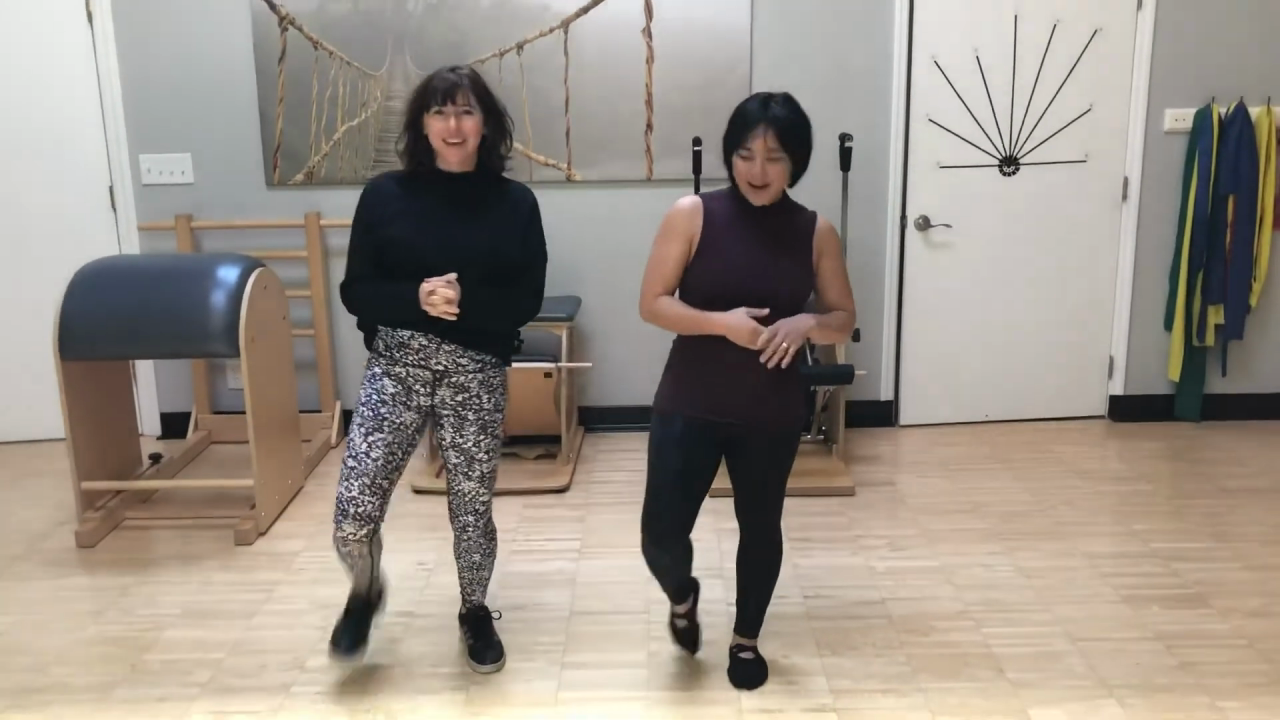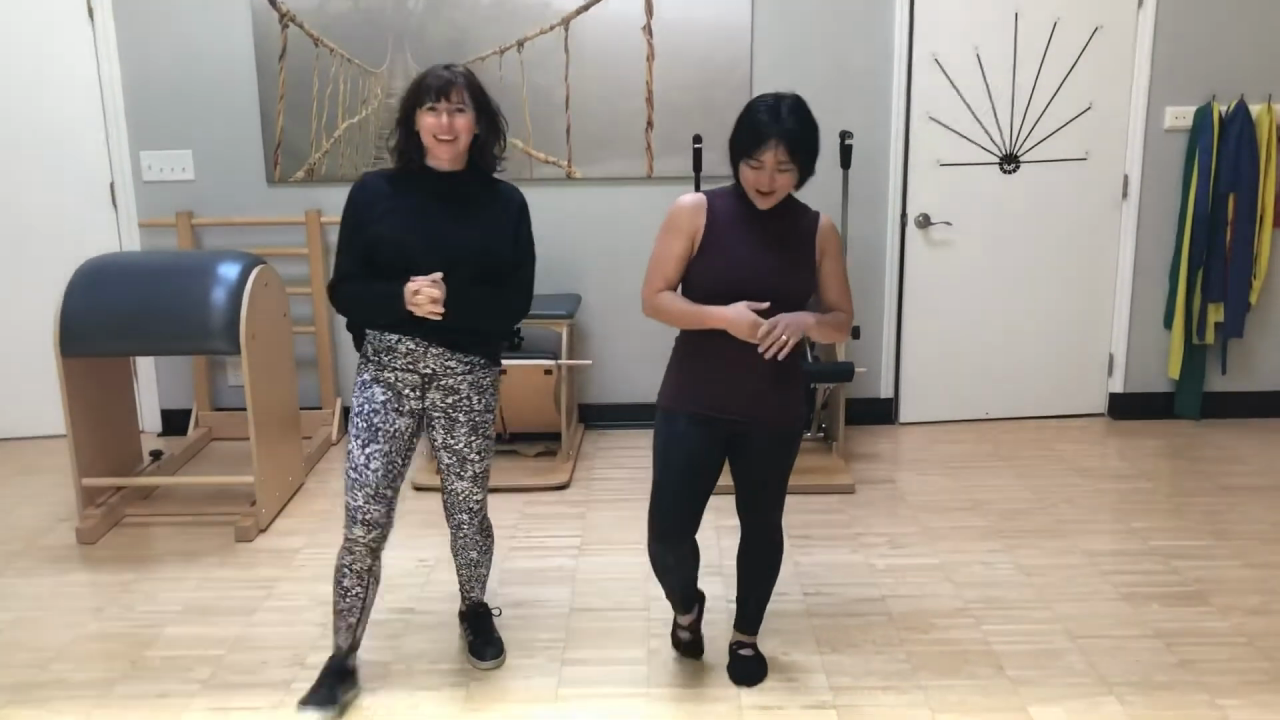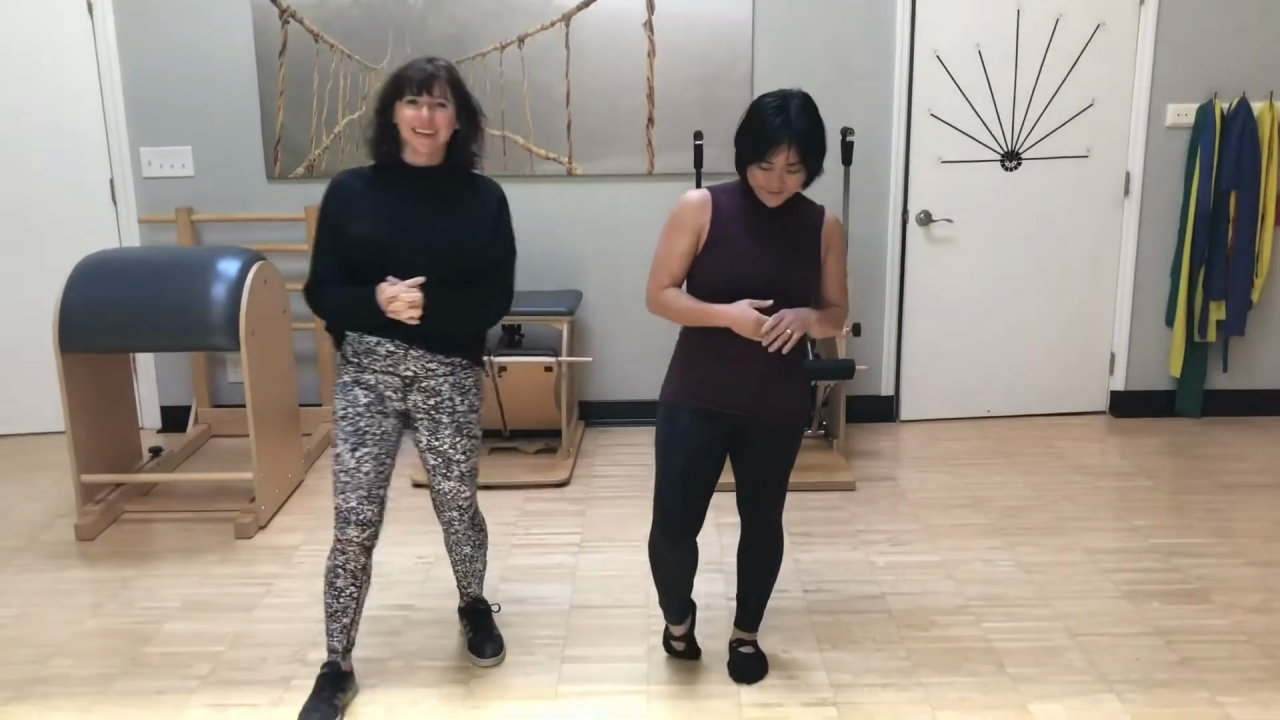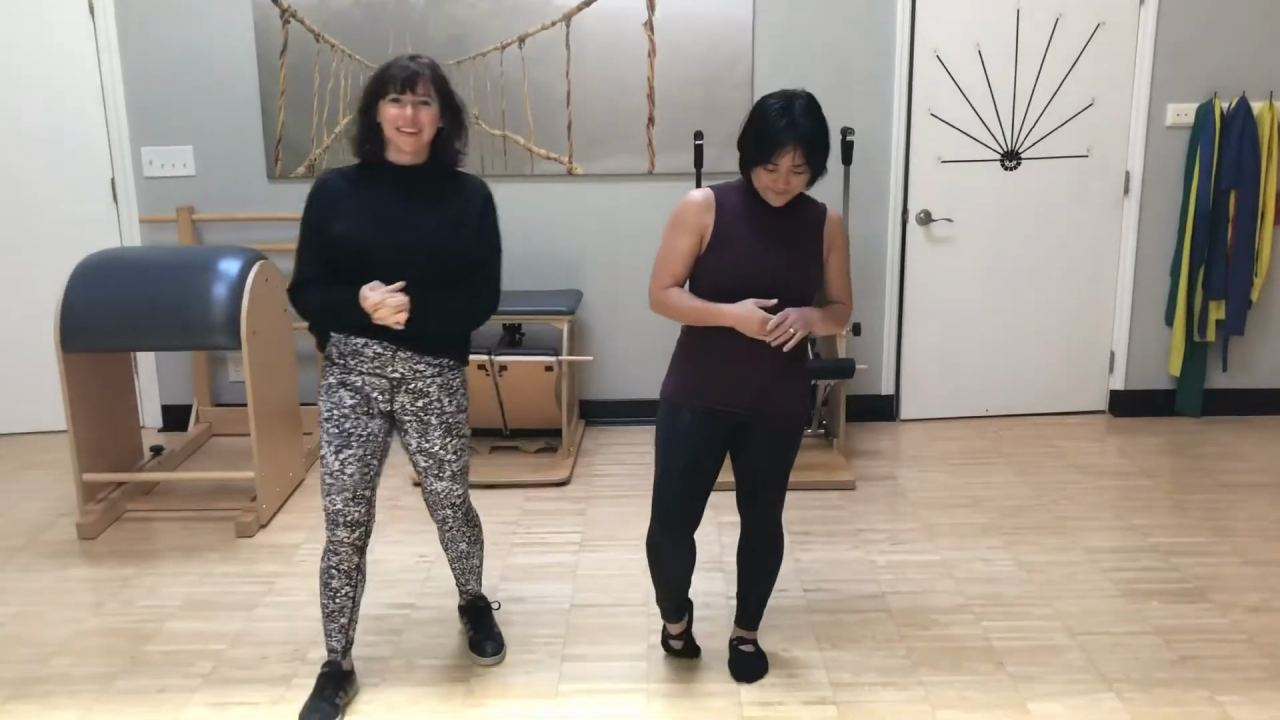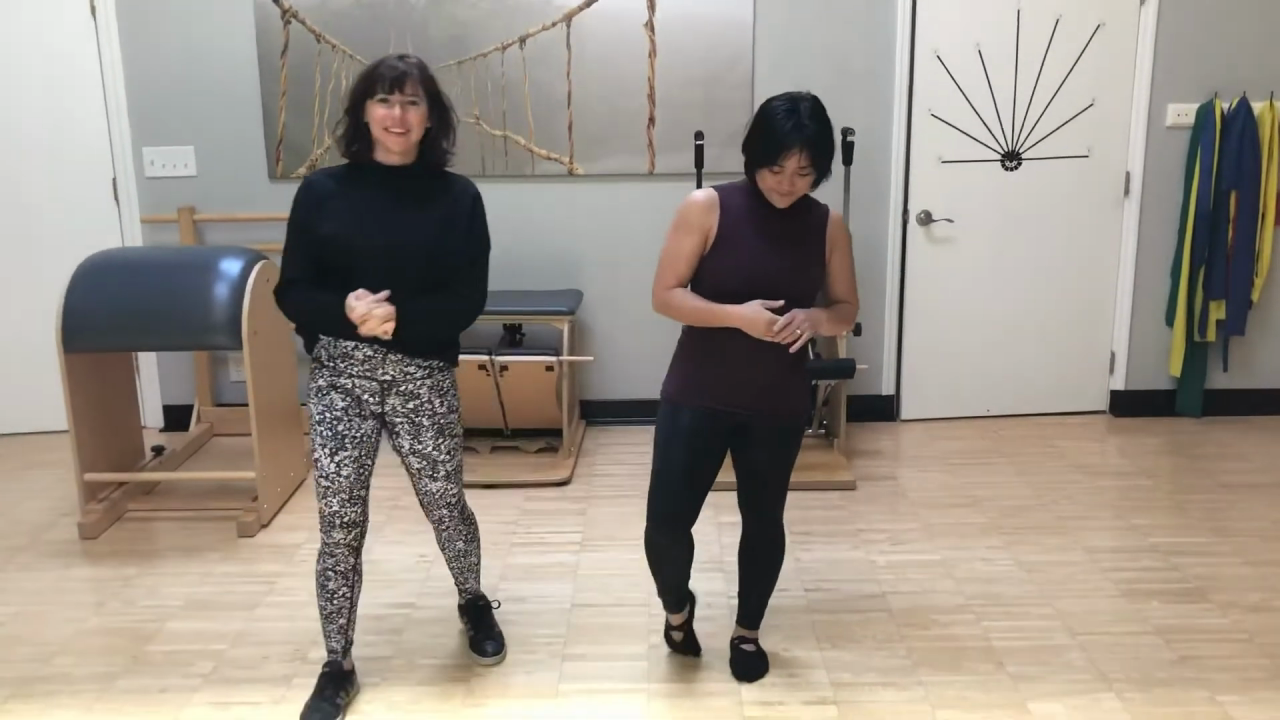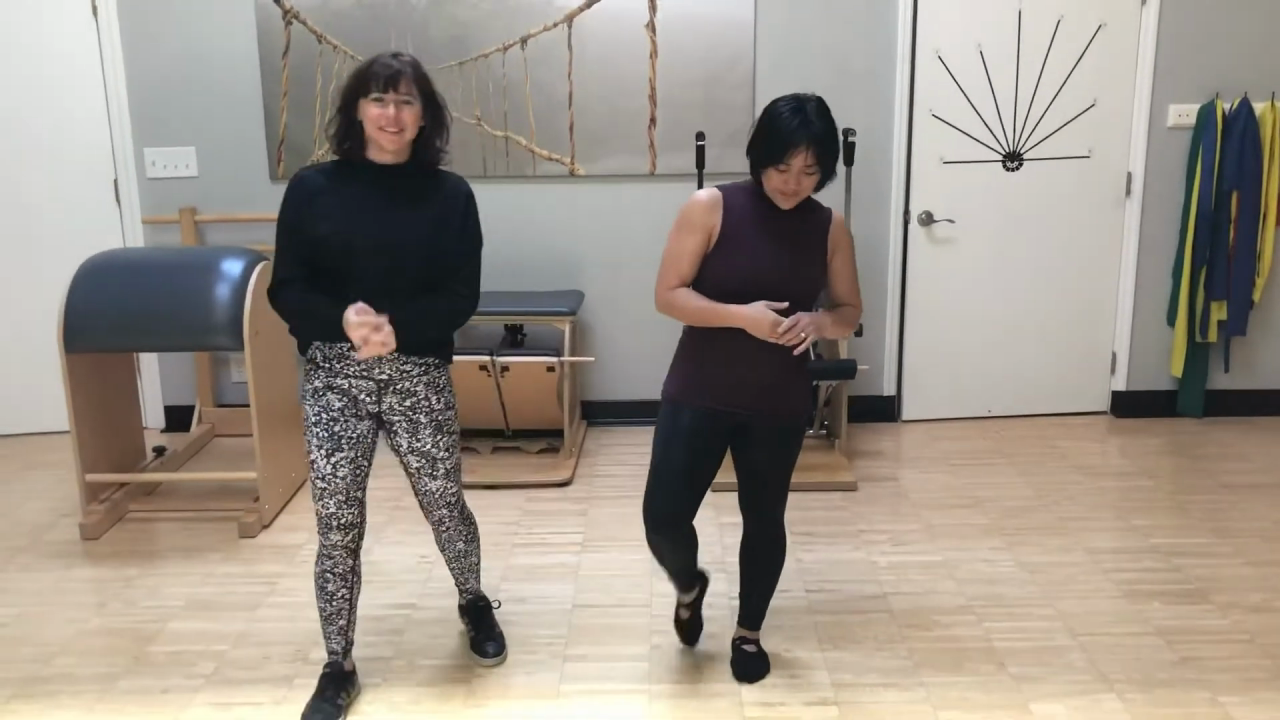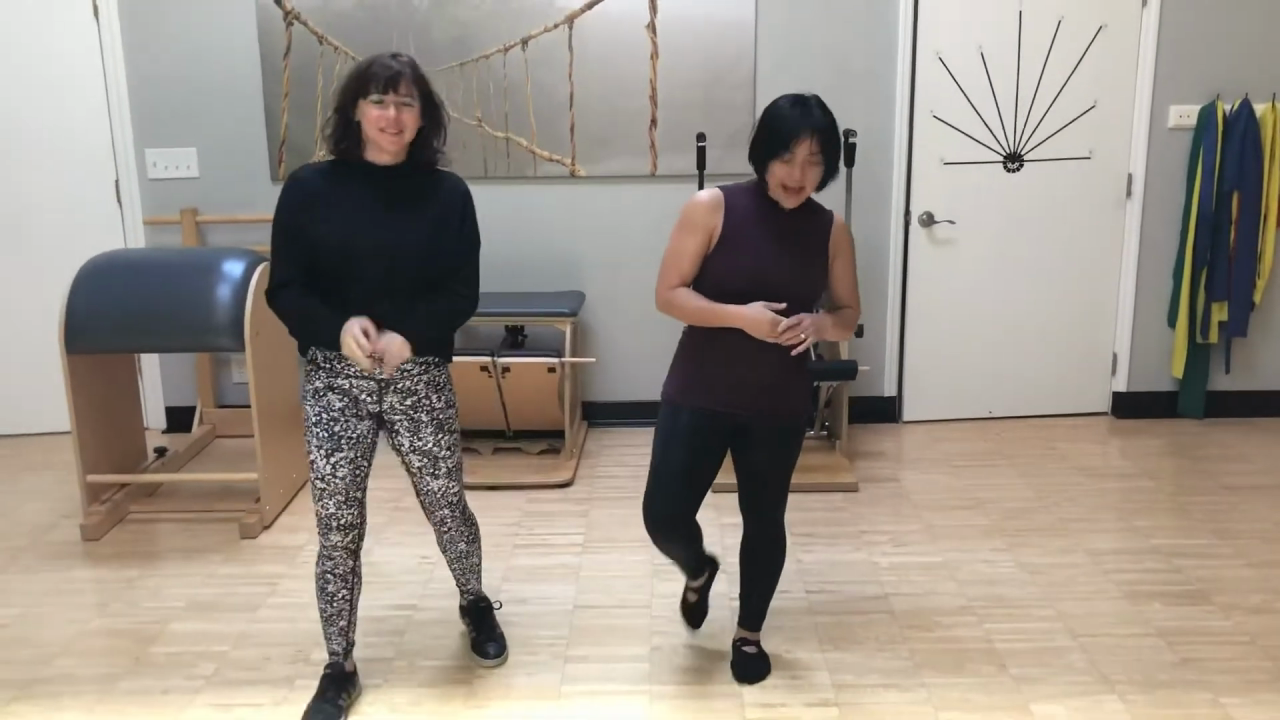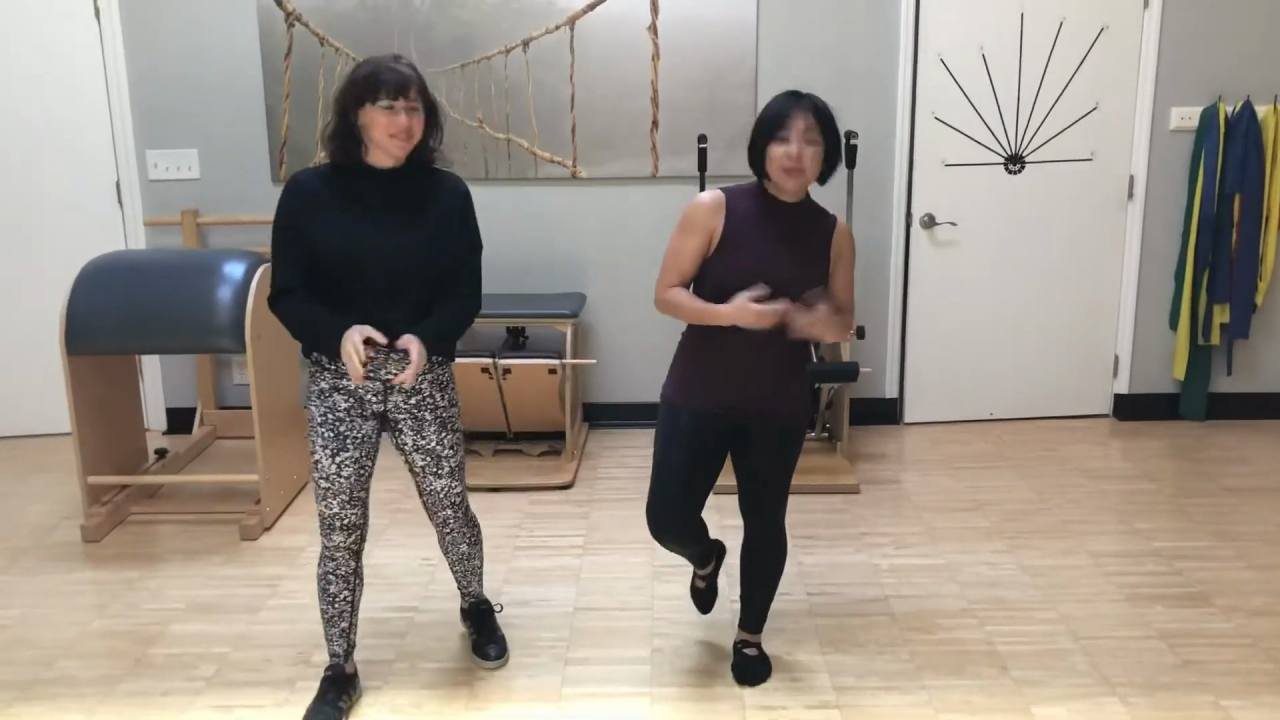
dt=0.1s
person 1, frame 1
left shoulder: (514, 202)
right shoulder: (386, 195)
left elbow: (527, 301)
right elbow: (356, 292)
left wrist: (465, 300)
right wrist: (417, 298)
left hip: (476, 372)
right hip: (396, 365)
left knee: (472, 509)
right knee: (354, 514)
left ankle: (475, 613)
right ankle: (365, 593)
person 1, frame 2
left shoulder: (503, 202)
right shoulder: (374, 193)
left elbow: (515, 301)
right elbow: (344, 290)
left wrist: (451, 302)
right wrist: (402, 297)
left hip: (466, 375)
right hip: (385, 371)
left knee: (467, 510)
right knee: (364, 524)
left ankle: (475, 611)
right ankle: (341, 662)
person 1, frame 3
left shoulder: (483, 199)
right shoulder: (351, 190)
left elbow: (496, 300)
right elbow: (320, 291)
left wrist: (427, 306)
right wrist: (376, 300)
left hip: (448, 375)
right hip: (366, 373)
left knee: (458, 507)
right knee: (354, 524)
left ankle: (474, 607)
right ankle: (337, 666)
person 1, frame 4
left shoulder: (468, 197)
right shoulder: (335, 190)
left elbow: (481, 299)
right elbow: (305, 290)
left wrist: (413, 310)
right wrist: (358, 303)
left hip: (434, 375)
right hip: (349, 374)
left knee: (451, 506)
right knee: (345, 526)
left ankle: (473, 603)
right ankle: (336, 666)
person 1, frame 5
left shoulder: (456, 197)
right shoulder: (322, 190)
left elbow: (468, 300)
right elbow: (291, 291)
left wrist: (401, 317)
right wrist: (345, 310)
left hip: (424, 376)
right hip: (339, 376)
left knee: (446, 506)
right knee: (340, 527)
left ankle: (473, 602)
right ankle: (337, 666)
person 1, frame 6
left shoulder: (449, 195)
right shoulder: (313, 188)
left elbow: (461, 296)
right elbow: (286, 290)
left wrist: (399, 327)
right wrist: (340, 319)
left hip: (419, 375)
right hip: (333, 378)
left knee: (445, 506)
right knee: (337, 527)
left ankle: (474, 602)
person 1, frame 7
left shoulder: (446, 194)
right shoulder: (309, 188)
left elbow: (461, 296)
right elbow: (284, 291)
left wrist: (409, 335)
right wrist: (339, 329)
left hip: (420, 376)
right hip: (333, 379)
left knee: (447, 506)
right knee: (338, 528)
left ankle: (475, 603)
person 1, frame 8
left shoulder: (446, 194)
right shoulder: (309, 192)
left elbow: (465, 293)
right elbow: (287, 296)
left wrist: (428, 339)
right wrist: (339, 335)
left hip: (423, 377)
right hip: (338, 382)
left knee: (450, 507)
right knee: (340, 529)
left ankle: (475, 606)
person 2, frame 1
left shoulder: (815, 231)
right shoulder: (692, 214)
left elbow: (843, 318)
right elbow: (652, 303)
left wrist: (805, 324)
right wrist: (721, 322)
left hip: (772, 411)
right hip: (689, 404)
left knee: (761, 527)
right knee: (662, 530)
left ankle: (745, 639)
right ankle: (683, 597)
person 2, frame 2
left shoulder: (818, 230)
right shoulder: (694, 211)
left elbow: (841, 318)
right elbow: (654, 298)
left wrist: (804, 322)
right wrist: (721, 316)
left hip: (775, 408)
right hip: (693, 401)
left knee: (761, 524)
right knee: (669, 527)
left ankle: (746, 636)
right ankle: (686, 605)
person 2, frame 3
left shoulder: (822, 225)
right shoulder: (700, 207)
left elbow: (837, 315)
right elbow: (658, 295)
left wrist: (805, 318)
right wrist: (726, 314)
left hip: (777, 404)
right hip: (695, 397)
left knee: (762, 521)
right knee: (673, 525)
left ankle: (745, 634)
right ankle: (678, 614)
person 2, frame 4
left shoulder: (824, 224)
right shoulder: (703, 206)
left elbow: (840, 309)
right elbow: (661, 294)
left wrist: (808, 317)
right wrist: (731, 314)
left hip: (777, 402)
right hip: (696, 395)
left knee: (762, 519)
right knee: (671, 522)
left ankle: (746, 632)
right ankle: (675, 616)
person 2, frame 5
left shoulder: (827, 225)
right shoulder: (707, 206)
left elbow: (847, 309)
right elbow: (665, 295)
left wrist: (815, 318)
right wrist: (737, 315)
left hip: (778, 403)
right hip: (697, 394)
left knee: (763, 519)
right knee: (667, 518)
left ankle: (747, 631)
right ankle: (677, 607)
person 2, frame 6
left shoulder: (830, 228)
right shoulder: (710, 207)
left elbow: (850, 311)
right elbow: (667, 294)
left wrist: (820, 322)
right wrist: (742, 316)
left hip: (779, 404)
right hip: (698, 393)
left knee: (764, 520)
right knee: (663, 516)
left ankle: (748, 632)
right ankle: (690, 587)
person 2, frame 7
left shoulder: (831, 230)
right shoulder: (711, 207)
left elbow: (849, 313)
right elbow: (668, 294)
left wrist: (820, 324)
right wrist: (740, 316)
left hip: (779, 406)
right hip: (698, 394)
left knee: (764, 521)
right knee: (664, 513)
left ankle: (748, 633)
right ankle: (699, 570)
person 2, frame 8
left shoulder: (832, 233)
right shoulder: (713, 209)
left elbow: (844, 317)
right elbow: (668, 294)
left wrist: (824, 322)
right wrist: (727, 312)
left hip: (778, 407)
right hip: (697, 396)
left knee: (765, 522)
right knee: (666, 515)
left ankle: (749, 636)
right ankle: (707, 557)
